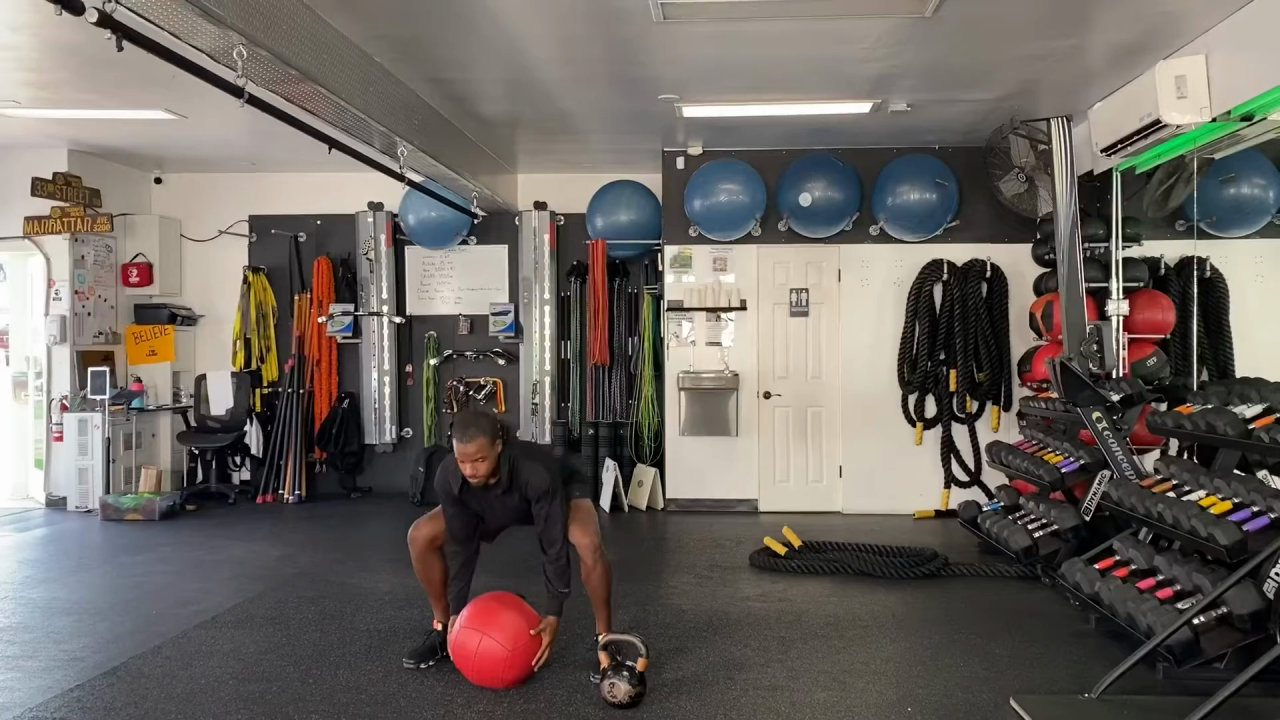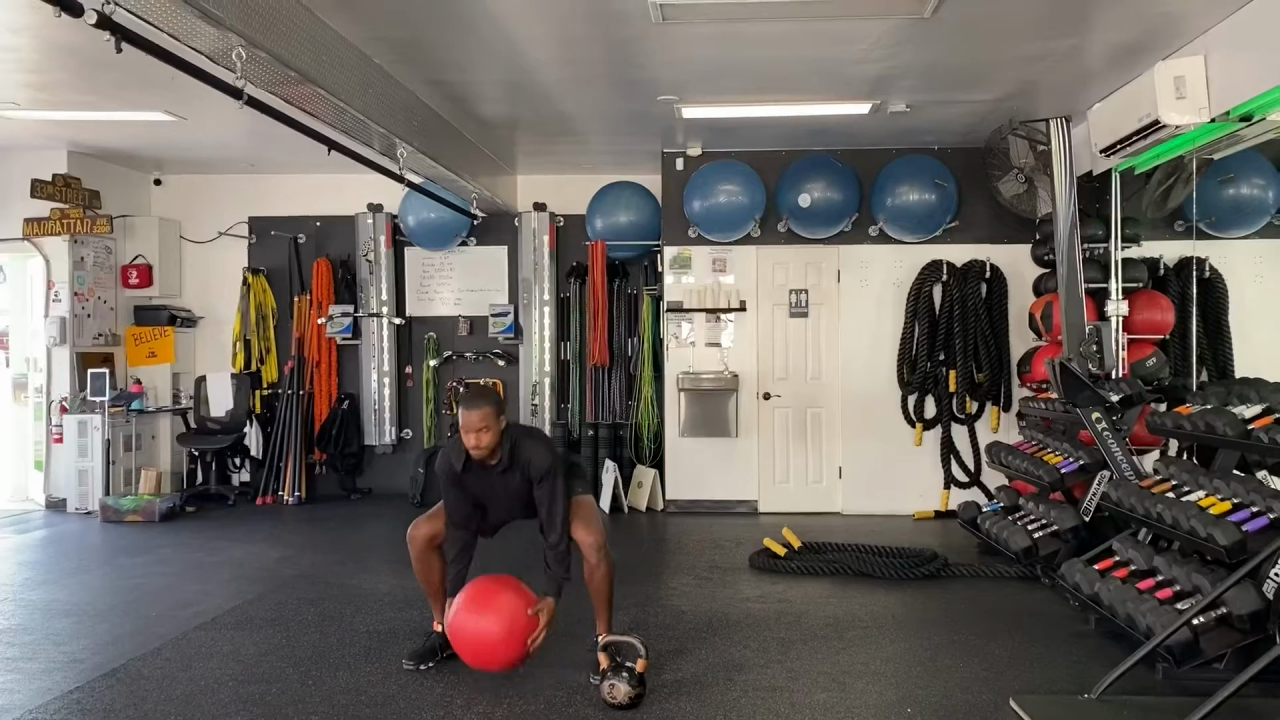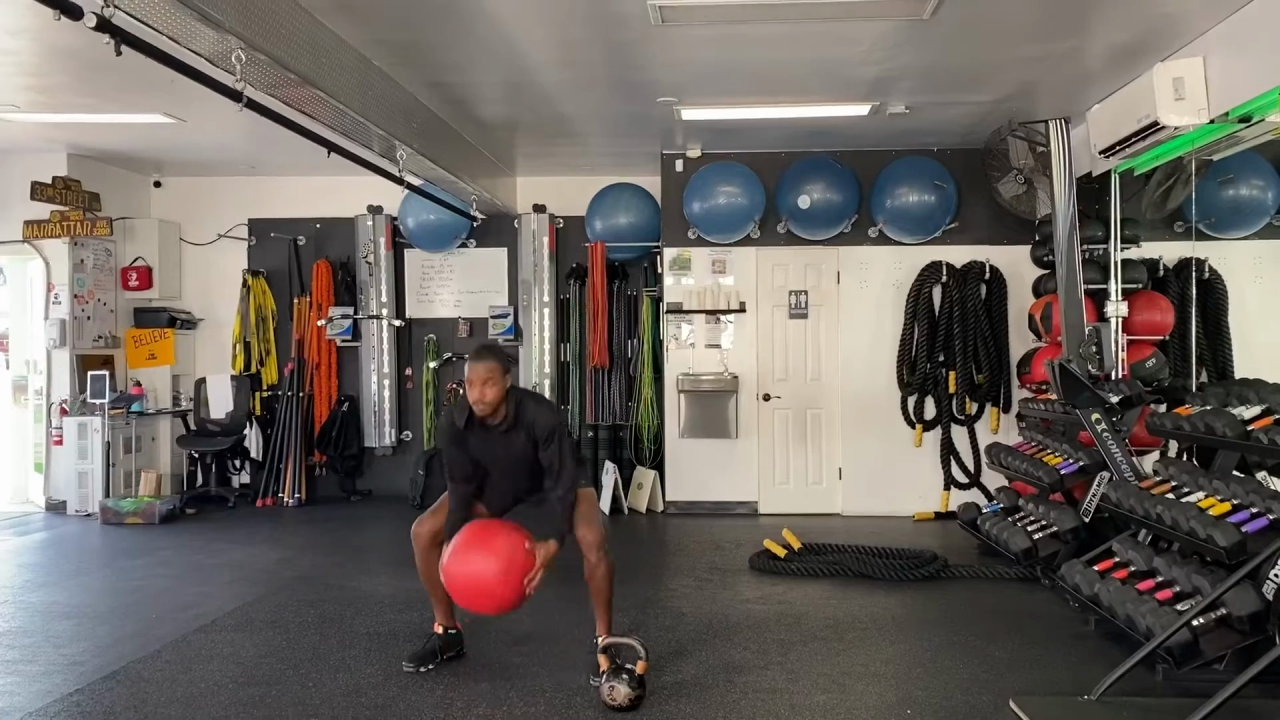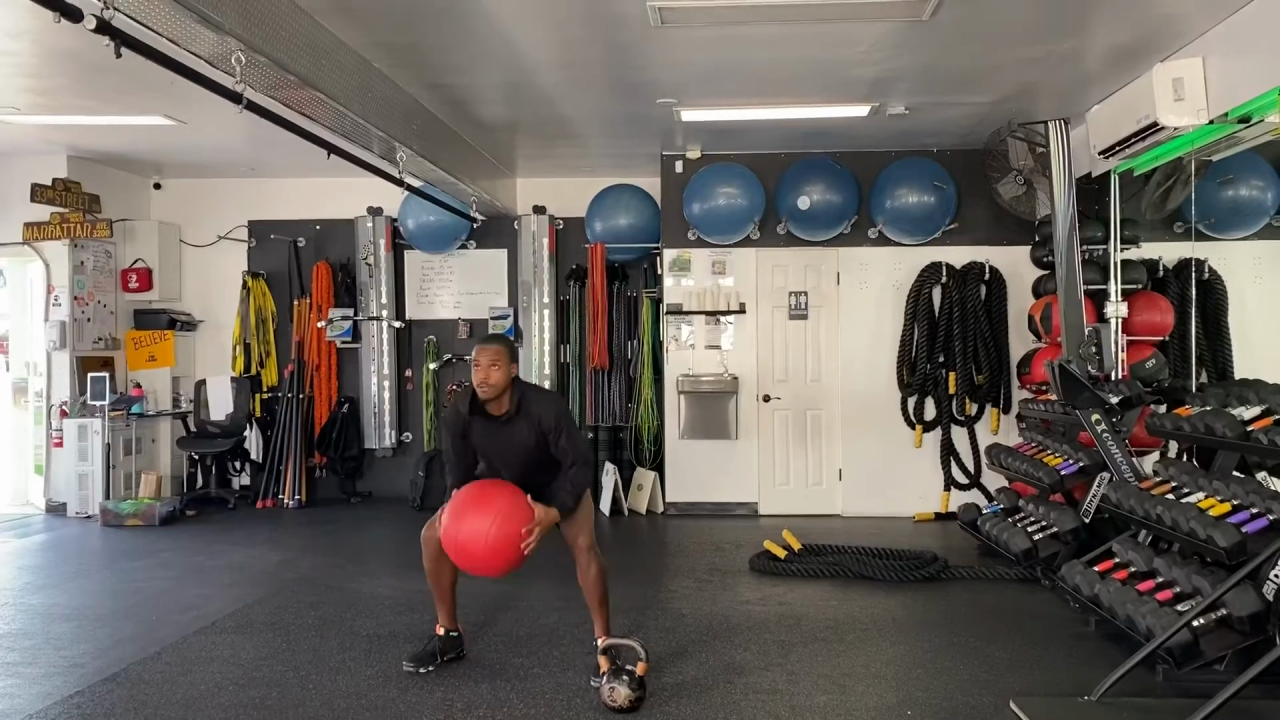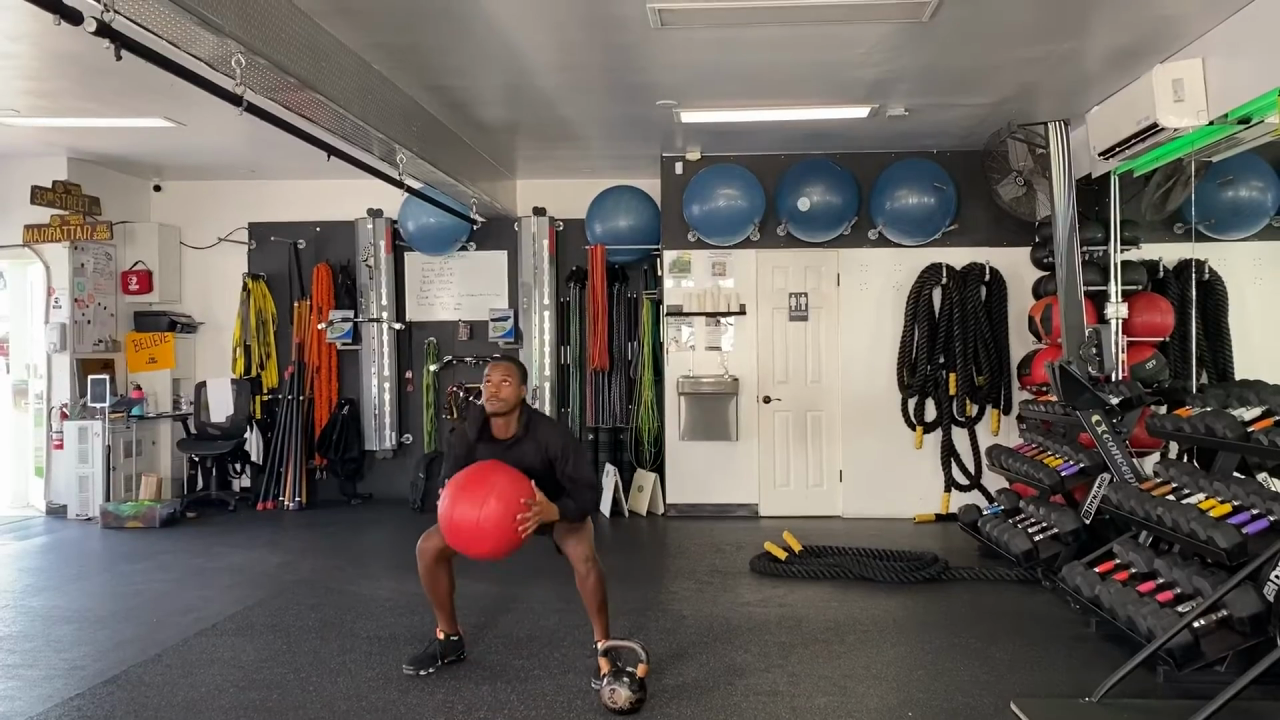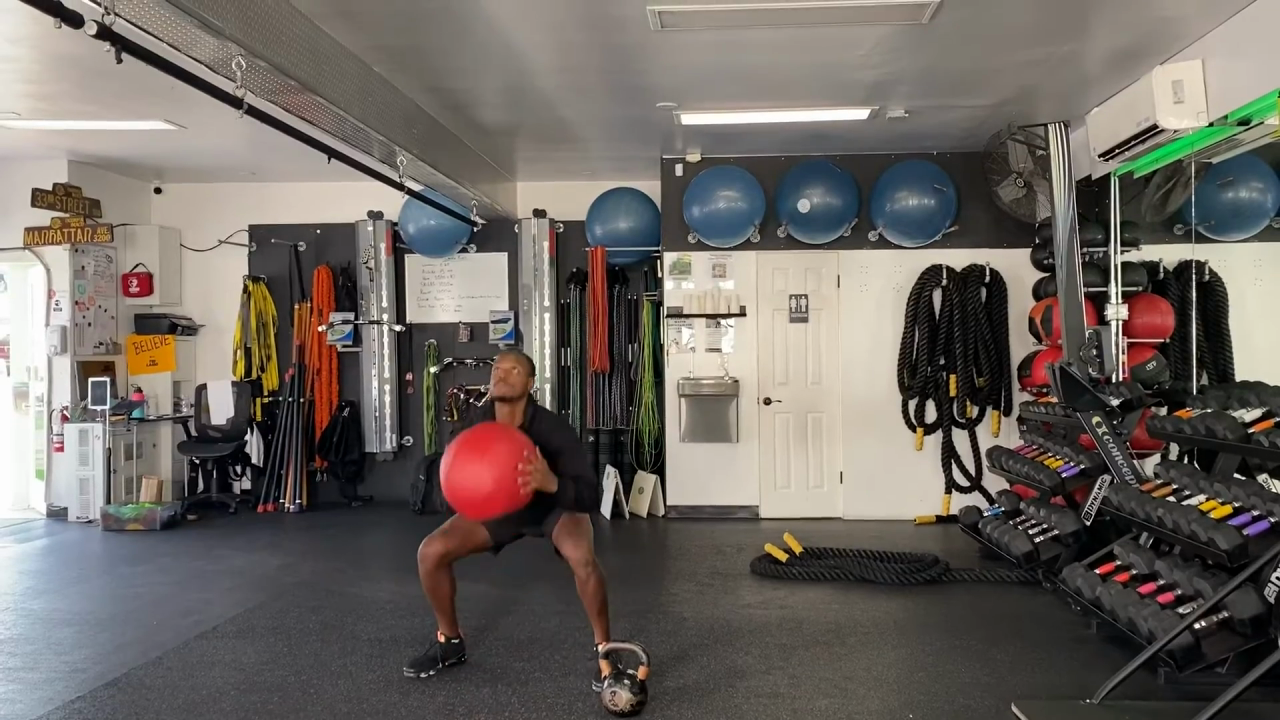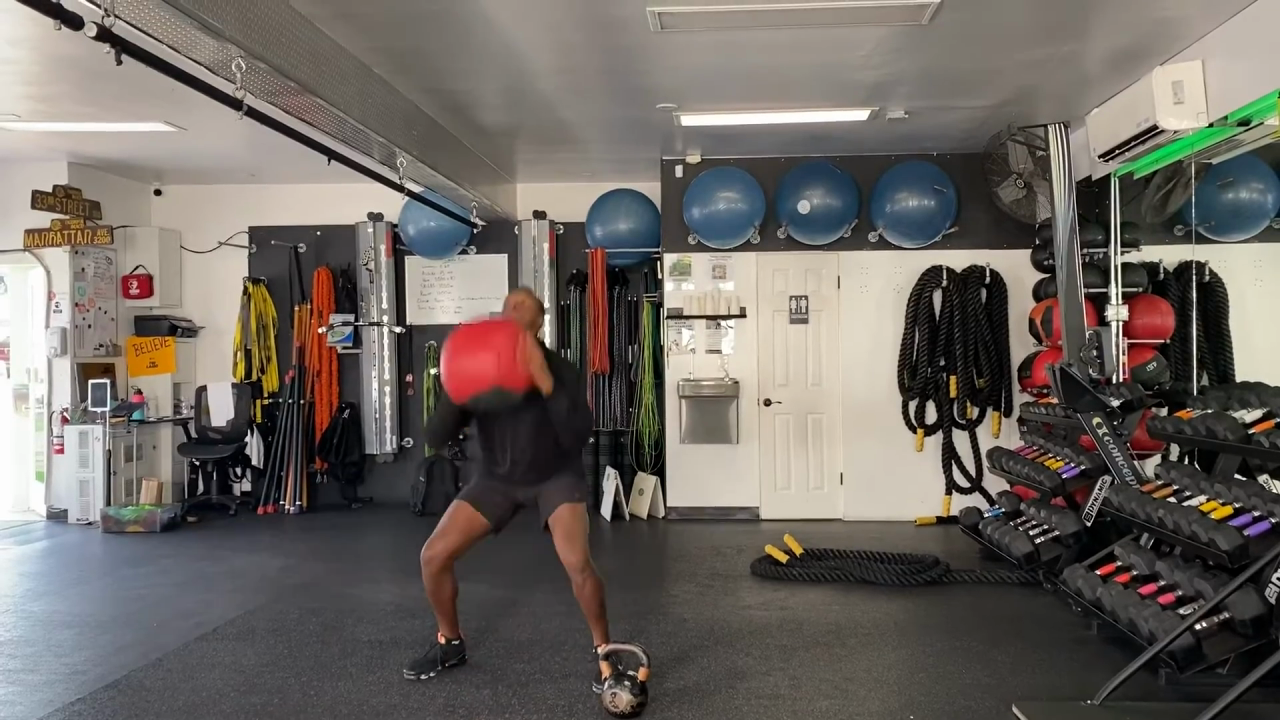
dt=0.2s
person 1, frame 1
left shoulder: (537, 471)
right shoulder: (448, 478)
left elbow: (554, 544)
right elbow: (461, 544)
left wrist: (552, 614)
right wrist: (456, 611)
left hip: (563, 489)
left knee: (587, 543)
right knee: (421, 536)
right ankle: (442, 628)
person 1, frame 2
left shoulder: (537, 452)
right shoulder: (450, 459)
left elbow: (555, 527)
right elbow: (459, 528)
left wrist: (550, 596)
right wrist: (453, 593)
left hip: (562, 486)
right hip: (492, 500)
left knee: (592, 542)
right knee: (420, 534)
right ankle: (443, 631)
person 1, frame 3
left shoulder: (541, 414)
right shoulder: (454, 423)
left elbow: (561, 483)
right elbow: (462, 486)
left wrist: (552, 542)
right wrist: (452, 541)
left hip: (557, 473)
right hip: (494, 480)
left knee: (592, 540)
right knee: (424, 531)
left ankle: (605, 642)
right ankle: (446, 632)
person 1, frame 4
left shoulder: (546, 407)
right shoulder: (459, 413)
left elbow: (580, 465)
right elbow: (458, 471)
left wrist: (553, 512)
left hip: (555, 481)
right hip: (497, 480)
left knee: (583, 544)
right knee: (434, 534)
left ankle: (603, 643)
right ankle: (447, 634)
person 1, frame 5
left shoulder: (550, 435)
right shoulder: (465, 437)
left elbow: (588, 491)
left wrist: (553, 512)
left hip: (556, 506)
left knee: (583, 555)
right knee: (430, 546)
right ankle: (448, 638)
person 1, frame 6
left shoulder: (554, 429)
left elbow: (590, 493)
left wrist: (551, 483)
left hip: (555, 506)
left knee: (582, 558)
right knee: (431, 552)
right ankle: (449, 641)
person 1, frame 7
left shoulder: (558, 369)
left elbow: (577, 436)
right elbow: (436, 437)
left wrist: (546, 383)
left hip: (555, 476)
right hip: (496, 477)
left knee: (576, 562)
right knee: (433, 556)
left ankle: (604, 651)
right ankle: (449, 642)
